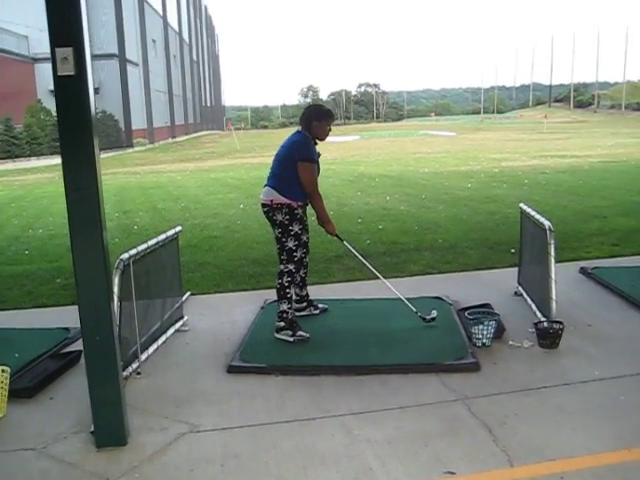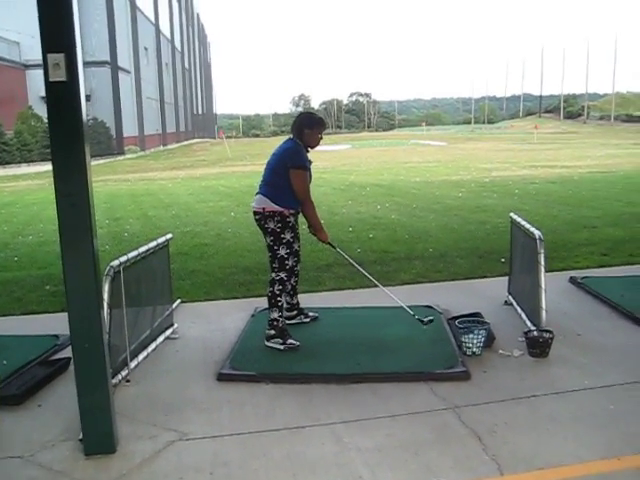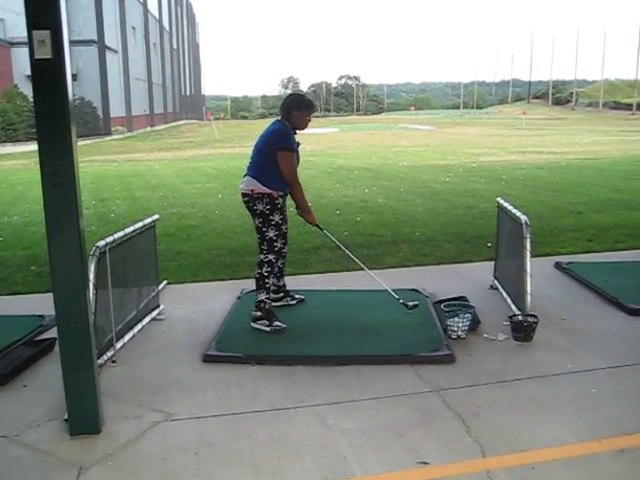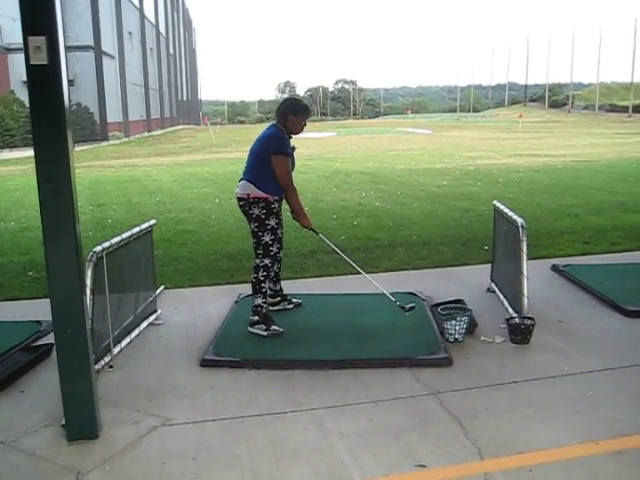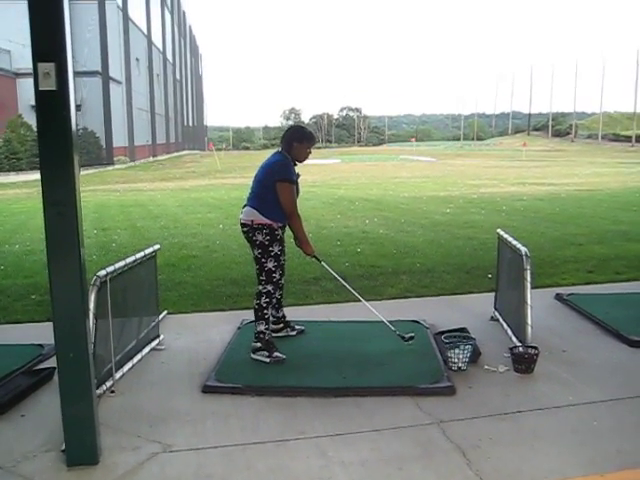
dt=0.4s
person 1, frame 1
left shoulder: (301, 141)
right shoulder: (304, 146)
left elbow: (305, 188)
right elbow: (312, 190)
left wrist: (320, 216)
right wrist: (326, 221)
left hip: (289, 205)
right hip: (282, 206)
left knee: (301, 254)
right knee: (290, 260)
left ankle: (301, 302)
right ankle: (284, 322)
person 1, frame 2
left shoulder: (292, 148)
right shoulder: (296, 153)
left elbow: (297, 196)
right elbow: (304, 198)
left wrist: (311, 223)
right wrist: (319, 228)
left hip: (281, 212)
right hip: (273, 214)
left knee: (292, 262)
right knee: (281, 268)
left ankle: (292, 310)
right ankle: (274, 330)
person 1, frame 3
left shoulder: (281, 130)
right shoulder: (283, 135)
left elbow: (285, 177)
right elbow: (291, 179)
left wrist: (299, 205)
right wrist: (306, 210)
left hip: (269, 194)
right hip: (261, 196)
left knee: (279, 244)
right knee: (269, 249)
left ankle: (278, 292)
right ankle: (261, 312)
person 1, frame 4
left shoulder: (276, 135)
right shoulder: (278, 139)
left elbow: (281, 182)
right elbow: (286, 184)
left wrist: (295, 209)
right wrist: (301, 214)
left hip: (264, 199)
right hip: (257, 200)
left knee: (275, 249)
right knee: (265, 254)
left ankle: (275, 297)
right ankle: (258, 316)
person 1, frame 5
left shoulder: (281, 162)
right shoulder: (283, 167)
left elbow: (285, 209)
right elbow: (291, 211)
left wrist: (297, 237)
right wrist: (304, 242)
left hip: (267, 225)
right hip: (260, 226)
left knee: (277, 275)
right knee: (268, 280)
left ankle: (278, 323)
right ankle: (260, 342)
